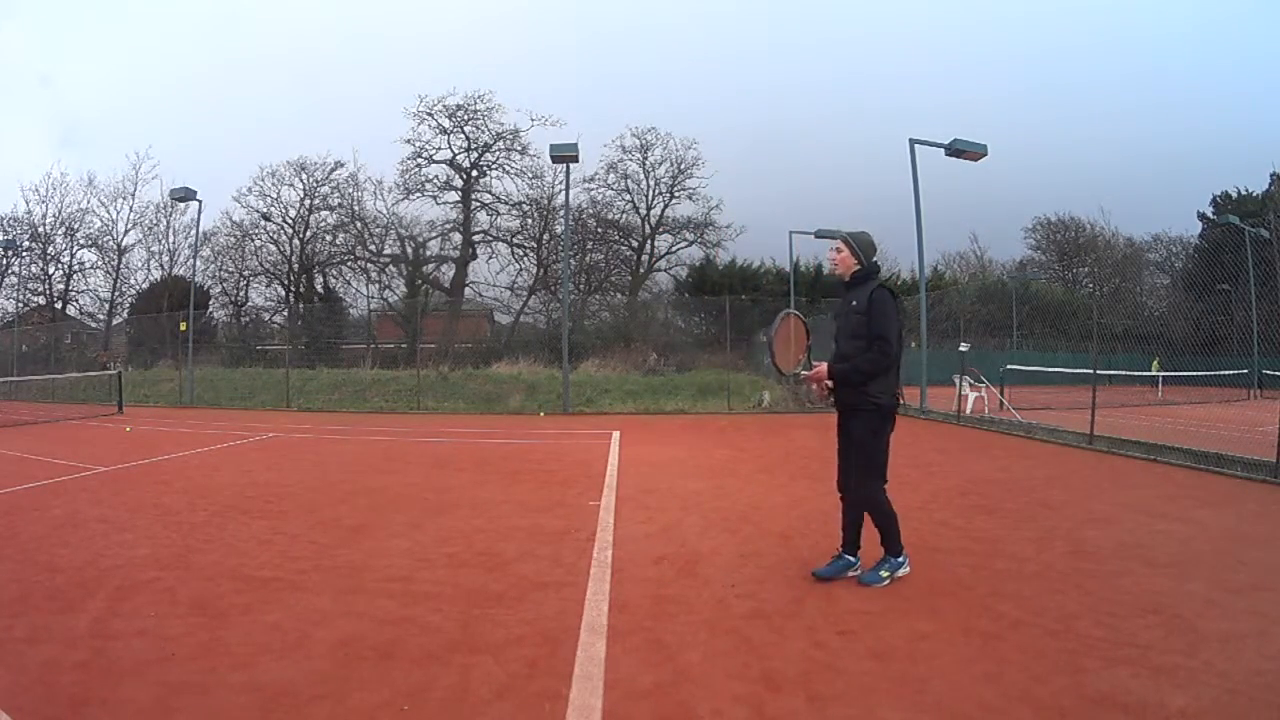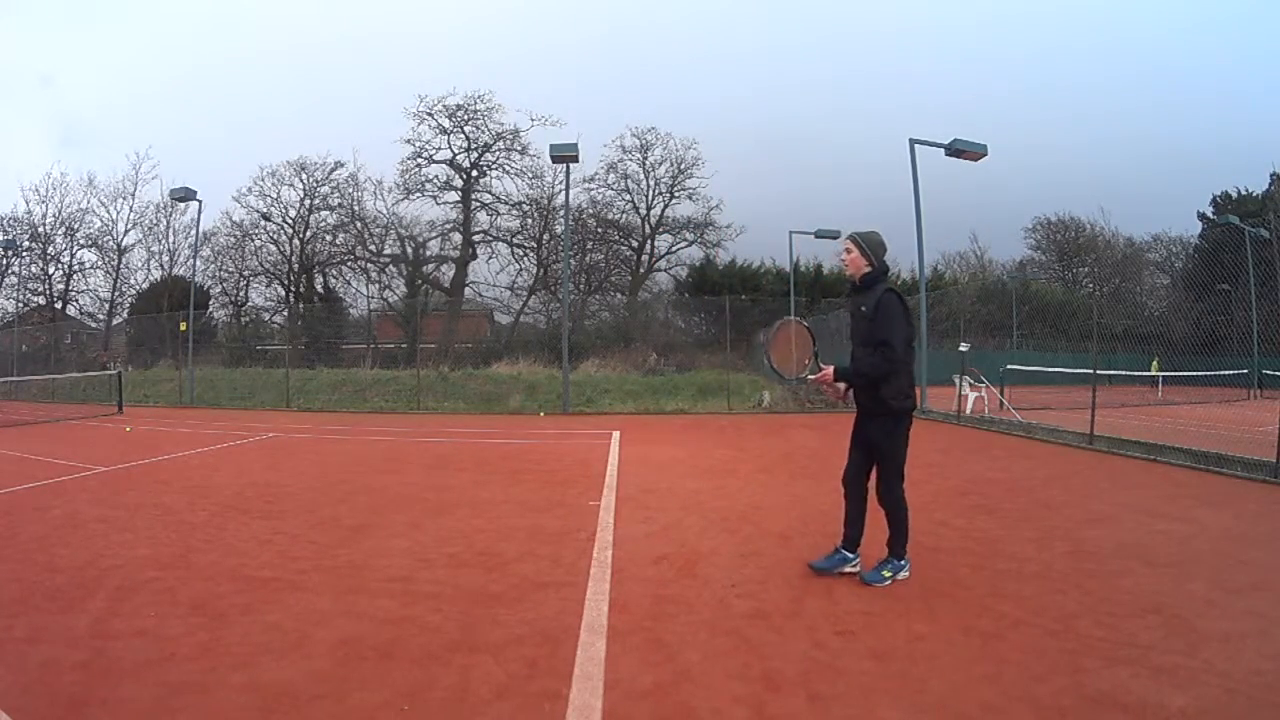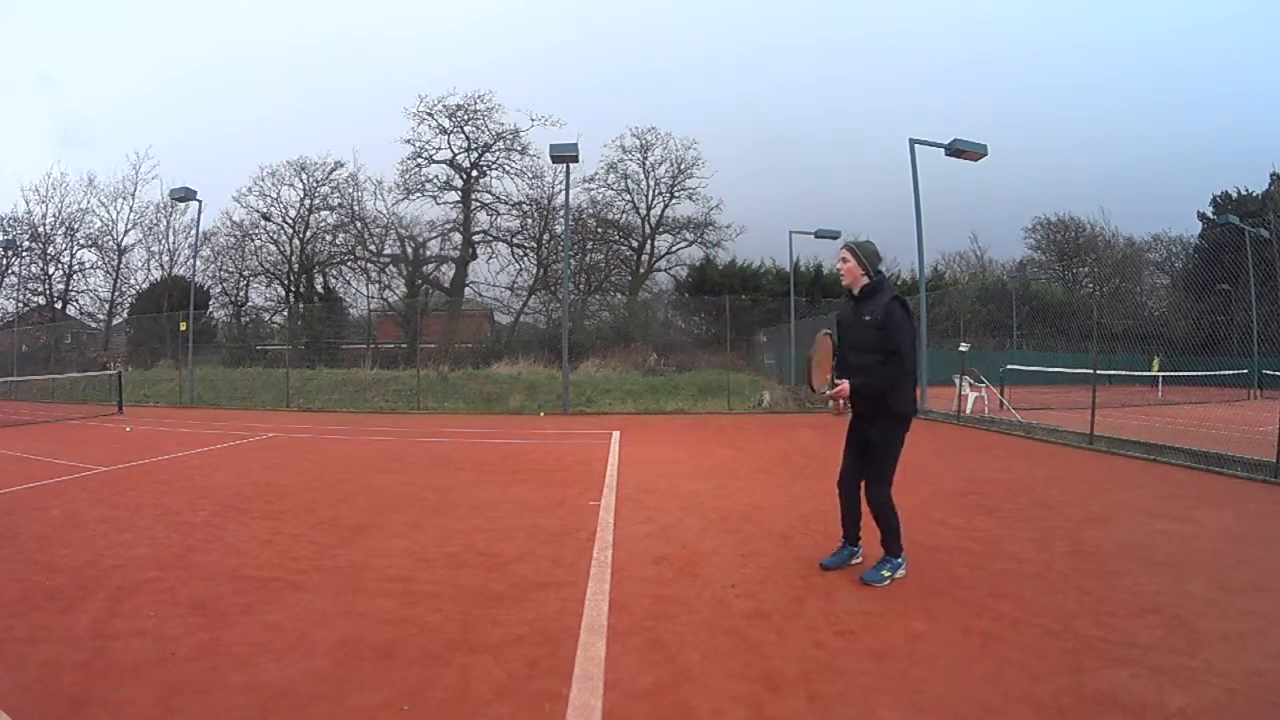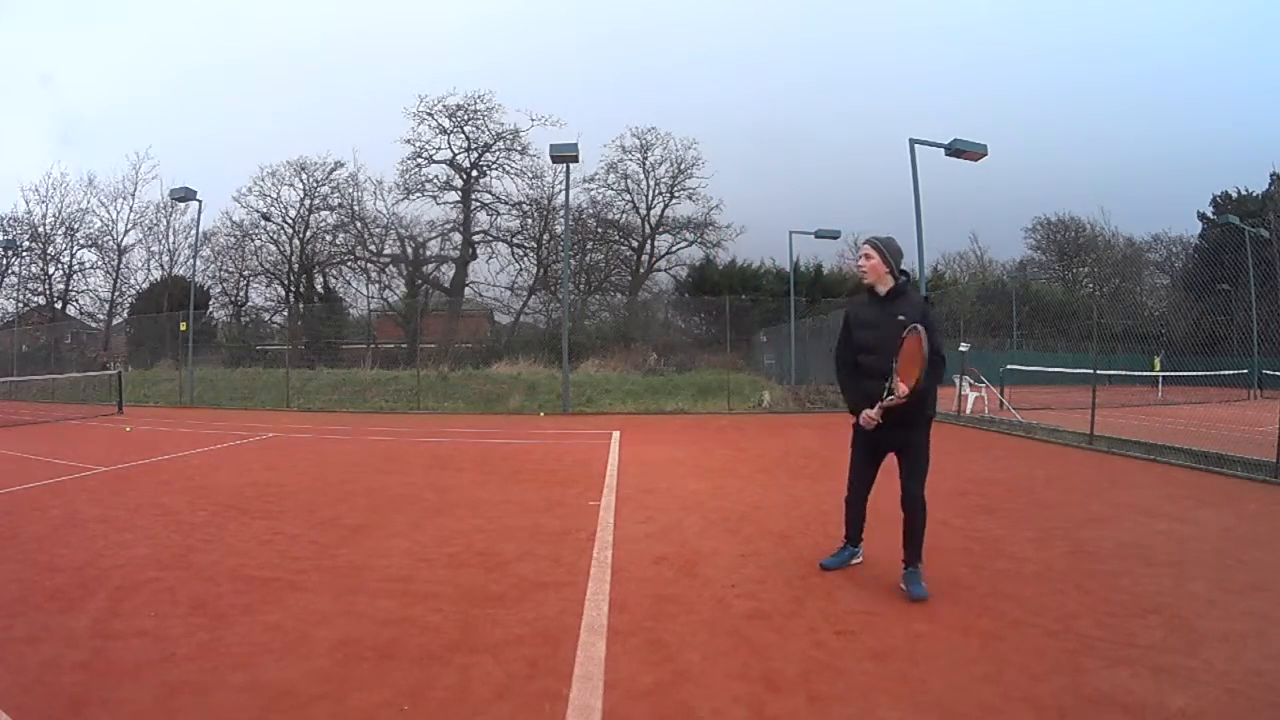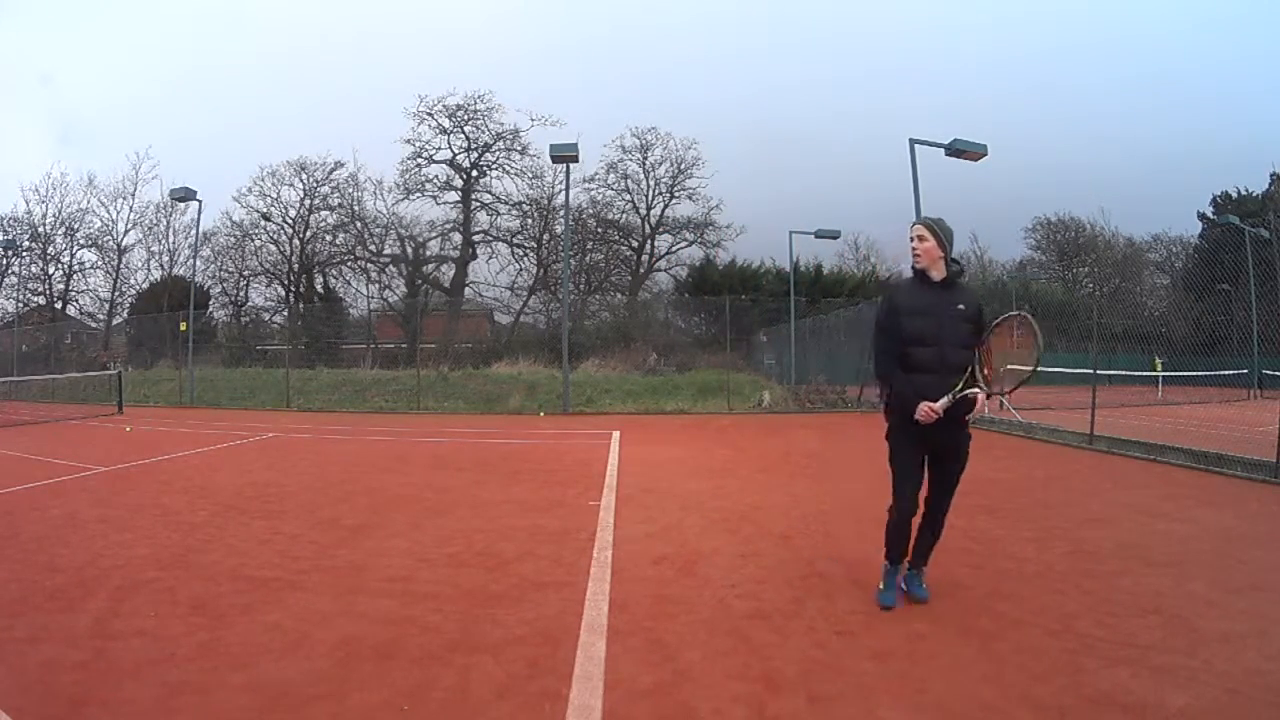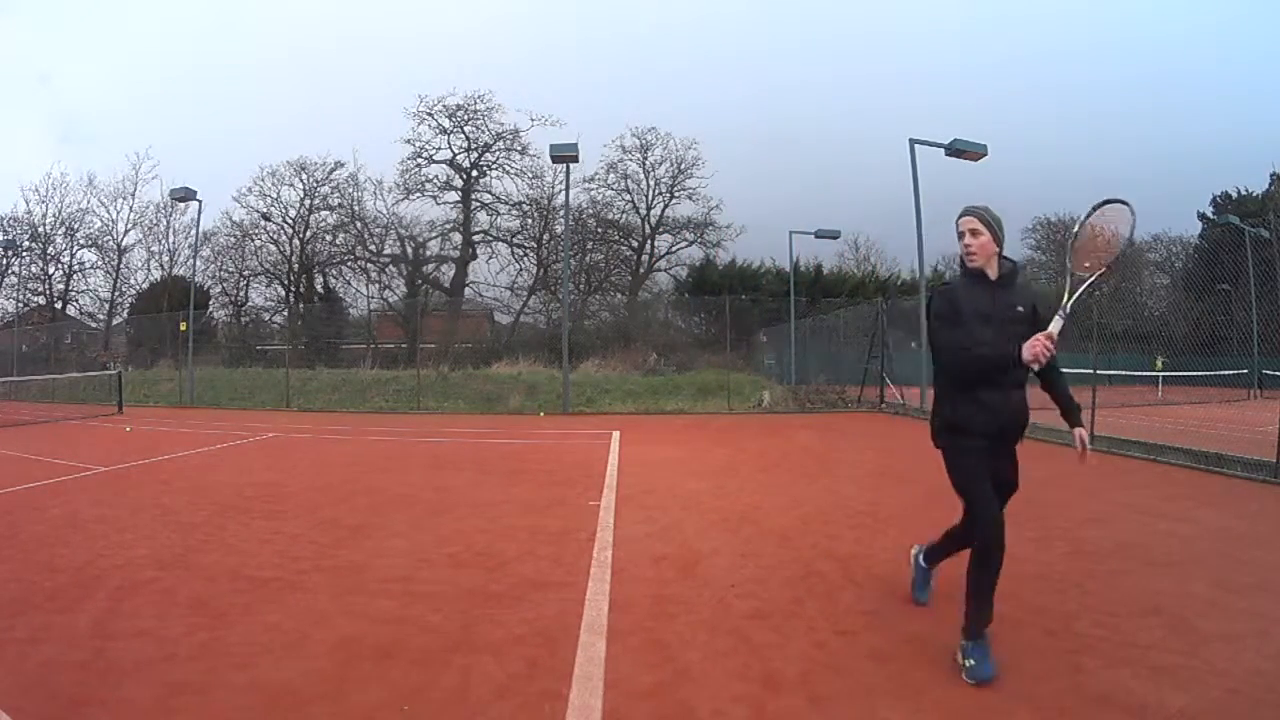
dt=0.3s
person 1, frame 1
left shoulder: (878, 296)
right shoulder: (848, 297)
left elbow: (882, 354)
left wrist: (835, 371)
right wrist: (831, 376)
left hip: (873, 408)
right hip: (849, 406)
left knee: (868, 487)
right knee: (847, 485)
left ankle: (895, 557)
right ankle: (850, 556)
person 1, frame 2
left shoulder: (886, 299)
right shoulder: (861, 298)
left elbow: (888, 360)
left wrist: (842, 374)
right wrist: (846, 381)
left hip: (891, 409)
right hip: (868, 407)
left knee: (889, 486)
right knee: (853, 479)
left ankle: (898, 560)
right ankle: (848, 553)
person 1, frame 3
left shoulder: (890, 307)
right shoulder: (848, 310)
left elbow: (901, 366)
left wrist: (856, 387)
right wrist: (843, 389)
left hip: (891, 413)
right hip: (863, 412)
left knee: (876, 488)
right knee: (847, 481)
left ankle: (894, 557)
right ankle: (851, 547)
person 1, frame 4
left shoulder: (916, 307)
right shoulder: (855, 310)
left elbow: (937, 363)
right elbow: (843, 364)
left wrist: (913, 389)
right wrist: (858, 406)
left hip: (912, 420)
right hip: (871, 419)
left knee: (913, 495)
right knee: (856, 488)
left ankle: (912, 569)
right ankle: (852, 547)
person 1, frame 5
left shoulder: (968, 300)
right shoulder: (898, 296)
right elbow: (884, 360)
right wrist: (910, 403)
left hip: (954, 421)
right hip: (908, 420)
left knee: (939, 504)
right knee: (906, 502)
left ankle: (916, 570)
right ankle: (892, 568)
person 1, frame 6
left shoulder: (1024, 296)
right shoulder: (947, 295)
left elbow: (1048, 365)
right elbow: (954, 359)
left wrist: (1072, 416)
right wrist: (1015, 355)
left hip: (1005, 434)
right hip: (962, 432)
left knee: (980, 525)
right knee: (990, 531)
left ankle: (927, 556)
right ankle: (974, 639)
